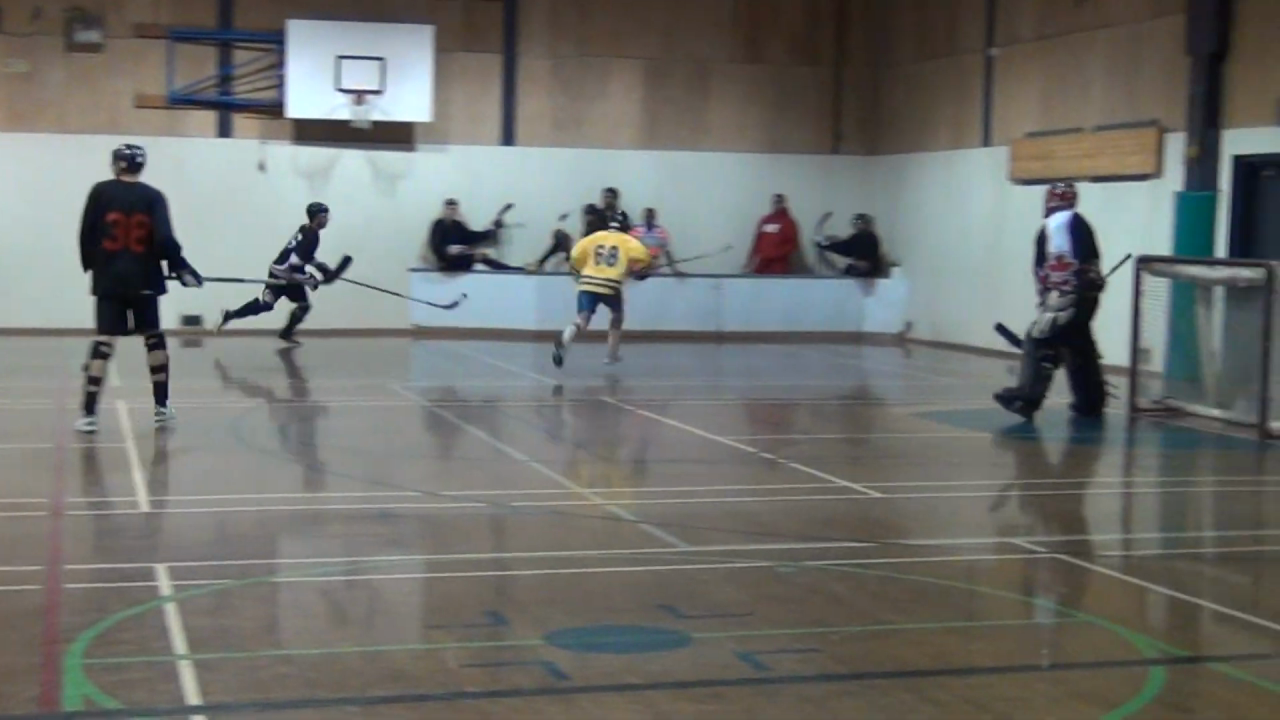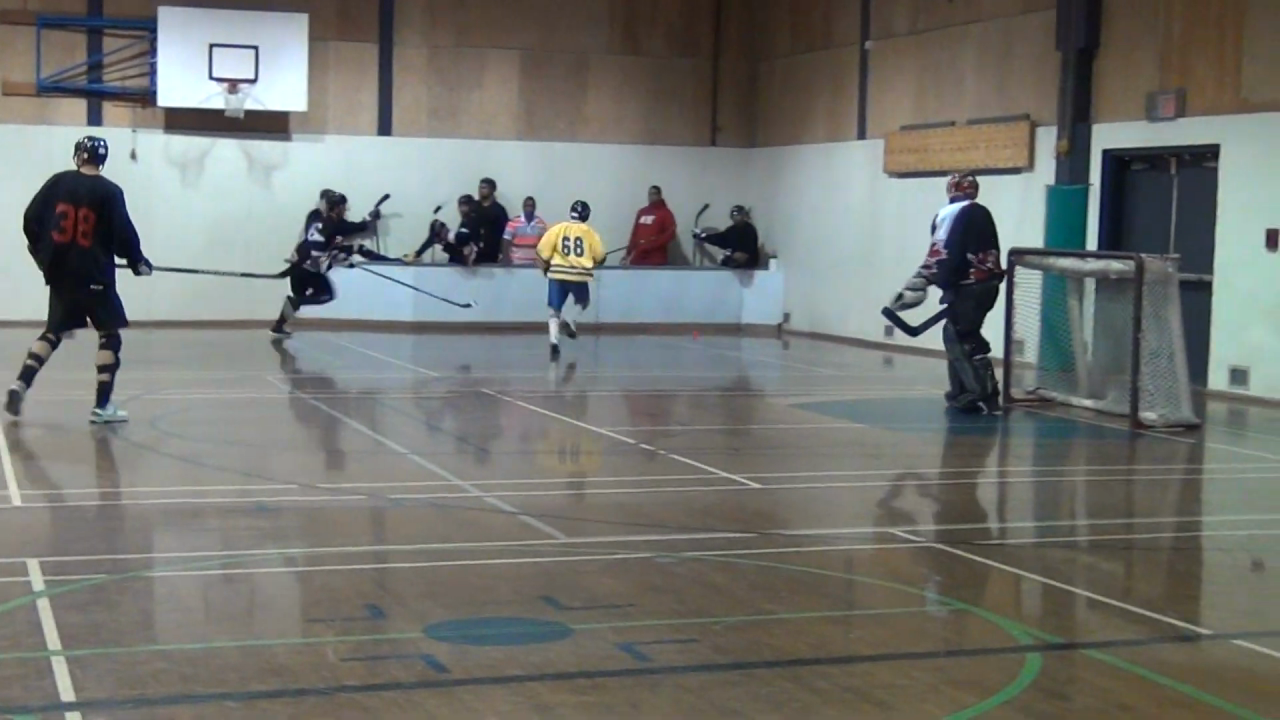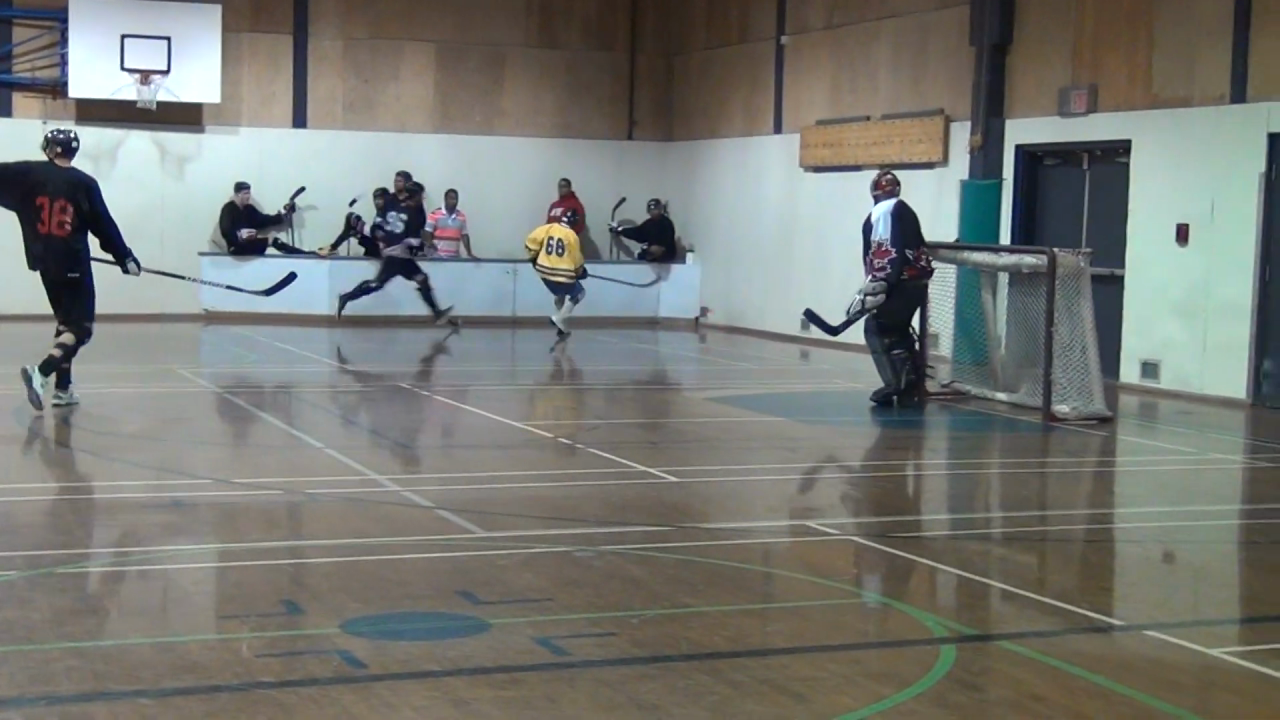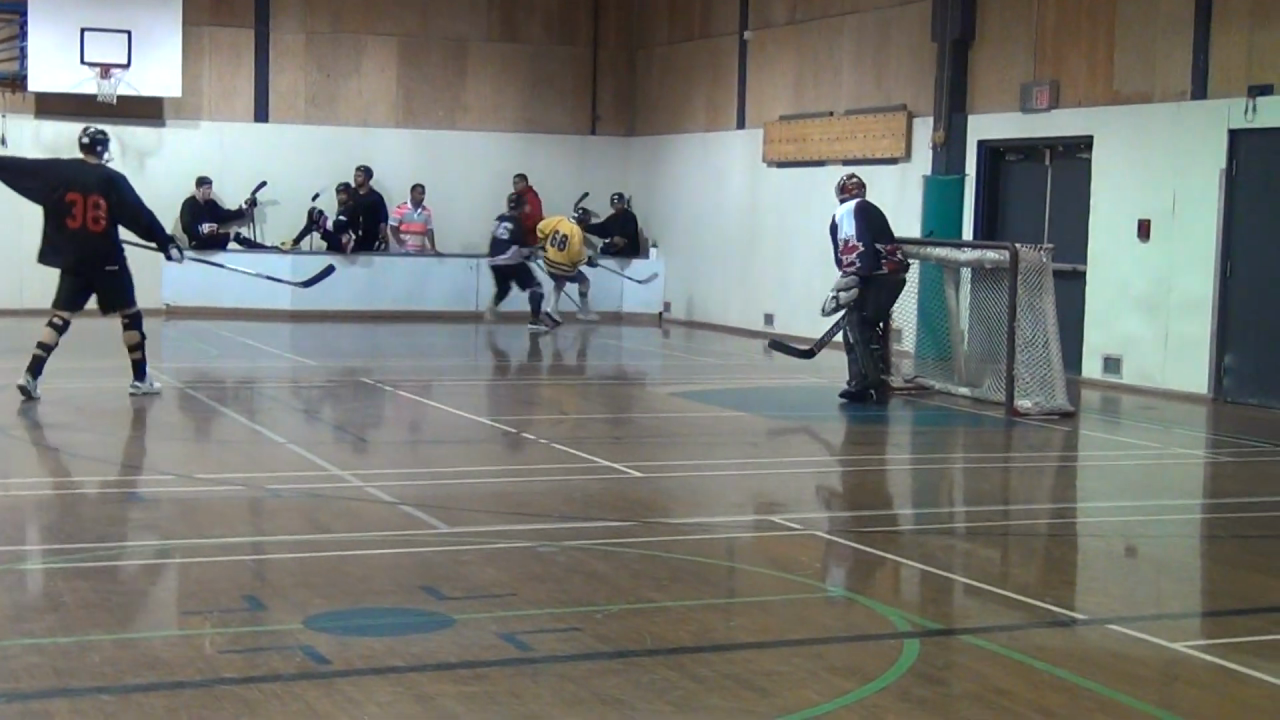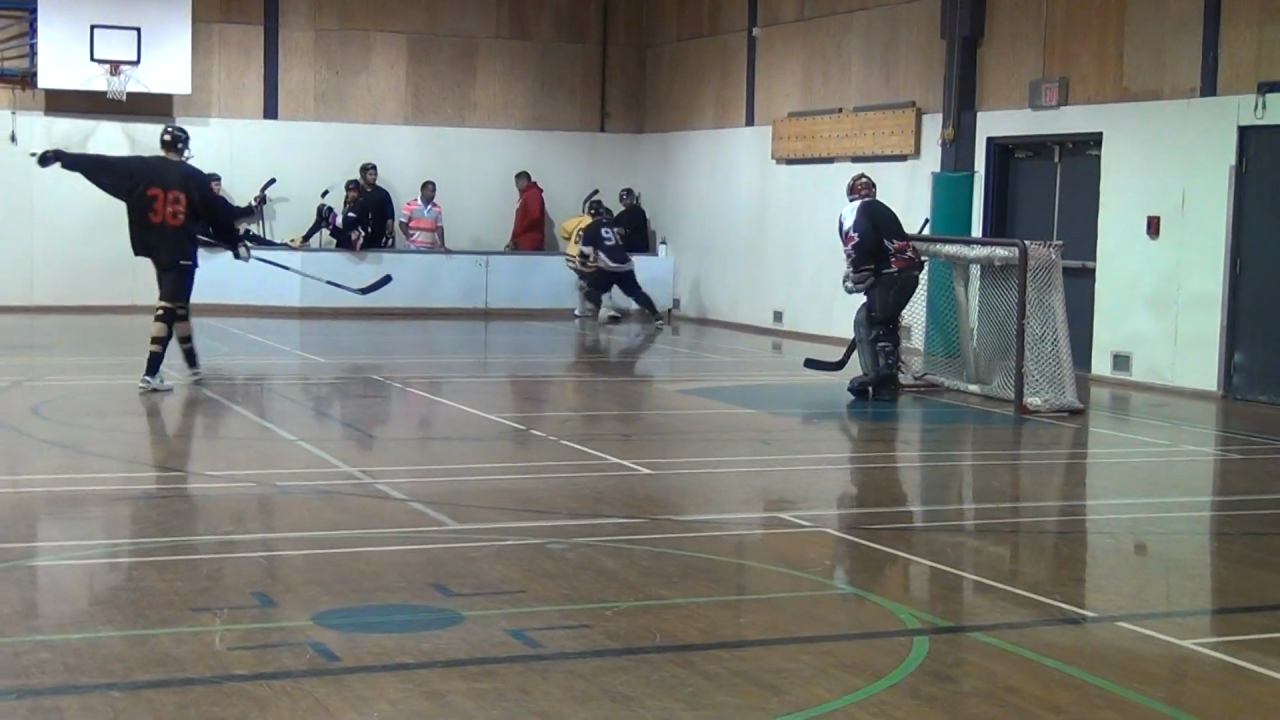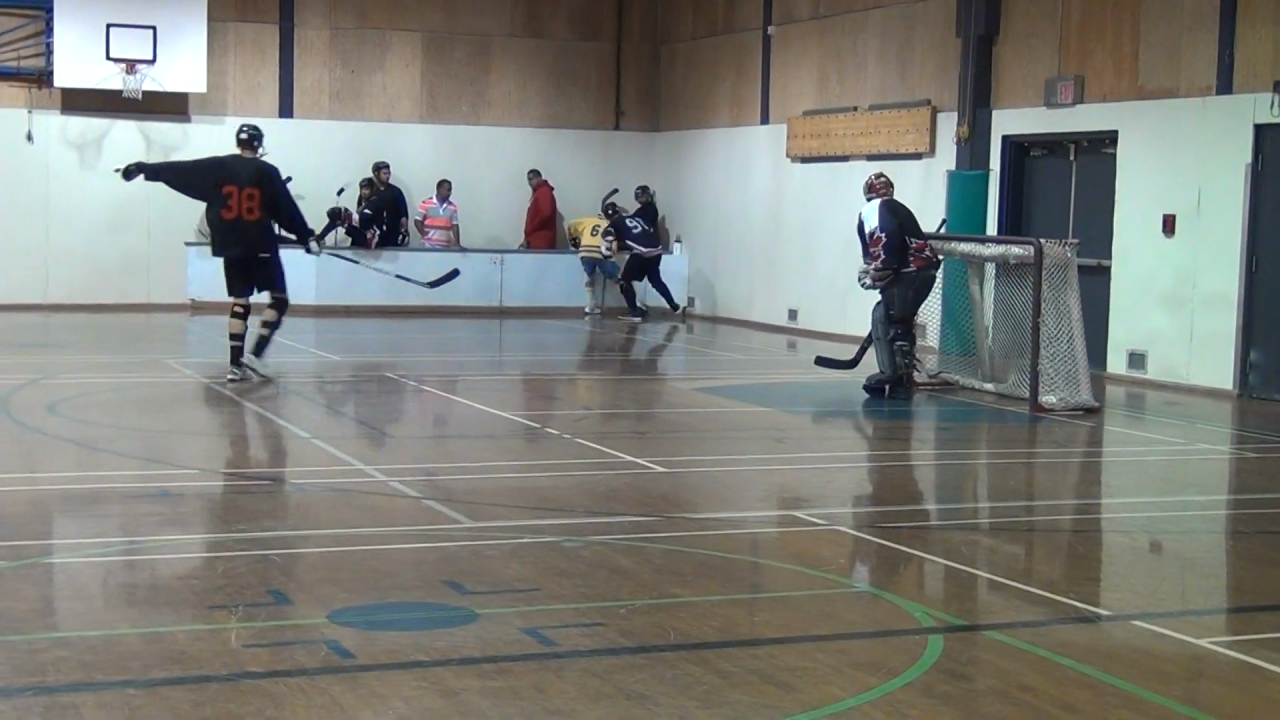
dt=0.4s
person 1, frame 1
left shoulder: (101, 191)
right shoulder: (154, 197)
left elbow: (87, 234)
right elbow: (164, 239)
left wrist: (93, 264)
right wrist: (182, 269)
left hip: (109, 279)
right hip: (143, 279)
left knee: (104, 340)
right knee: (153, 336)
left ankle: (89, 414)
right ankle: (161, 406)
person 1, frame 2
left shoulder: (58, 181)
right shoulder: (110, 191)
left elbow: (31, 219)
right elbow: (123, 234)
left wrist: (39, 251)
right wrist: (137, 260)
left hip: (60, 270)
right hip: (95, 274)
left knee: (54, 332)
right knee: (111, 335)
left ankle: (21, 384)
right ankle: (102, 406)
person 1, frame 3
left shoulder: (30, 173)
right shoulder: (85, 184)
right elbow: (104, 225)
right wrist: (125, 257)
left hip: (45, 260)
right hip: (73, 263)
left knee: (70, 323)
right knee: (80, 328)
left ankle: (62, 388)
right ankle: (40, 373)
person 1, frame 4
left shoulder: (60, 172)
right shoulder: (113, 179)
right elbow: (139, 215)
right wrist: (167, 243)
left hip: (72, 259)
right hip: (107, 258)
left knee: (61, 315)
right knee: (130, 314)
left ankle: (32, 375)
right ankle: (140, 379)
person 1, frame 5
left shoulder: (142, 167)
right shoulder: (193, 177)
left elbow: (100, 163)
right elbow: (216, 214)
left wrist: (60, 156)
right wrist: (235, 243)
left hip: (156, 249)
right hip: (181, 251)
left knee: (178, 306)
right knee: (168, 308)
left ankle: (193, 365)
right ankle: (150, 374)
person 1, frame 6
left shoulder: (218, 167)
right shoulder: (267, 172)
left elbow: (180, 169)
right elbow: (286, 208)
left wrist: (144, 168)
right wrist: (307, 237)
left hip: (232, 245)
right hip: (260, 246)
left knee: (240, 302)
right knee: (279, 300)
left ankle: (237, 365)
right ankle: (254, 356)
person 2, frame 1
left shoulder: (1058, 223)
right shoulder: (1078, 223)
left elbow: (1062, 265)
left wrist: (1058, 304)
left hip: (1070, 296)
right hip: (1086, 294)
left knee: (1041, 342)
right knee: (1079, 346)
left ankle: (1027, 397)
right ankle: (1091, 402)
person 2, frame 2
left shoulder: (952, 214)
right shoulder: (982, 213)
left elbow: (941, 254)
left wrist: (917, 284)
left hip: (970, 286)
right hip: (987, 283)
left knee: (962, 337)
right knee: (961, 335)
left ankle: (984, 395)
right ankle: (961, 390)
person 2, frame 3
left shoulder: (882, 211)
right shoulder: (903, 210)
left elbow: (884, 253)
left wrist: (872, 290)
right wrist: (877, 288)
left hip: (902, 282)
right hip: (914, 279)
left knee: (878, 329)
right knee: (897, 330)
left ankle: (897, 387)
right ankle: (911, 383)
person 2, frame 4
left shoulder: (847, 211)
right shoulder: (870, 210)
left elbow: (854, 249)
left wrist: (844, 287)
right wrist: (853, 285)
left hip: (880, 276)
right hip: (891, 274)
left knee: (859, 324)
right knee: (867, 325)
left ankle: (870, 383)
right ankle: (876, 383)
person 2, frame 5
left shoulder: (854, 210)
right shoulder: (882, 210)
left elbow: (856, 241)
left wrist: (858, 275)
right wrist: (864, 274)
left hip: (892, 275)
right hip: (906, 271)
left knee: (868, 321)
right knee: (883, 323)
left ankle: (875, 377)
right ankle: (887, 381)
person 2, frame 6
left shoulder: (873, 209)
right shoulder: (897, 209)
left elbow: (884, 238)
left wrist: (879, 272)
right wrist: (872, 271)
left hip: (909, 274)
right hip: (921, 271)
left knee: (885, 319)
right knee: (898, 321)
left ankle: (892, 375)
right ankle: (901, 379)
